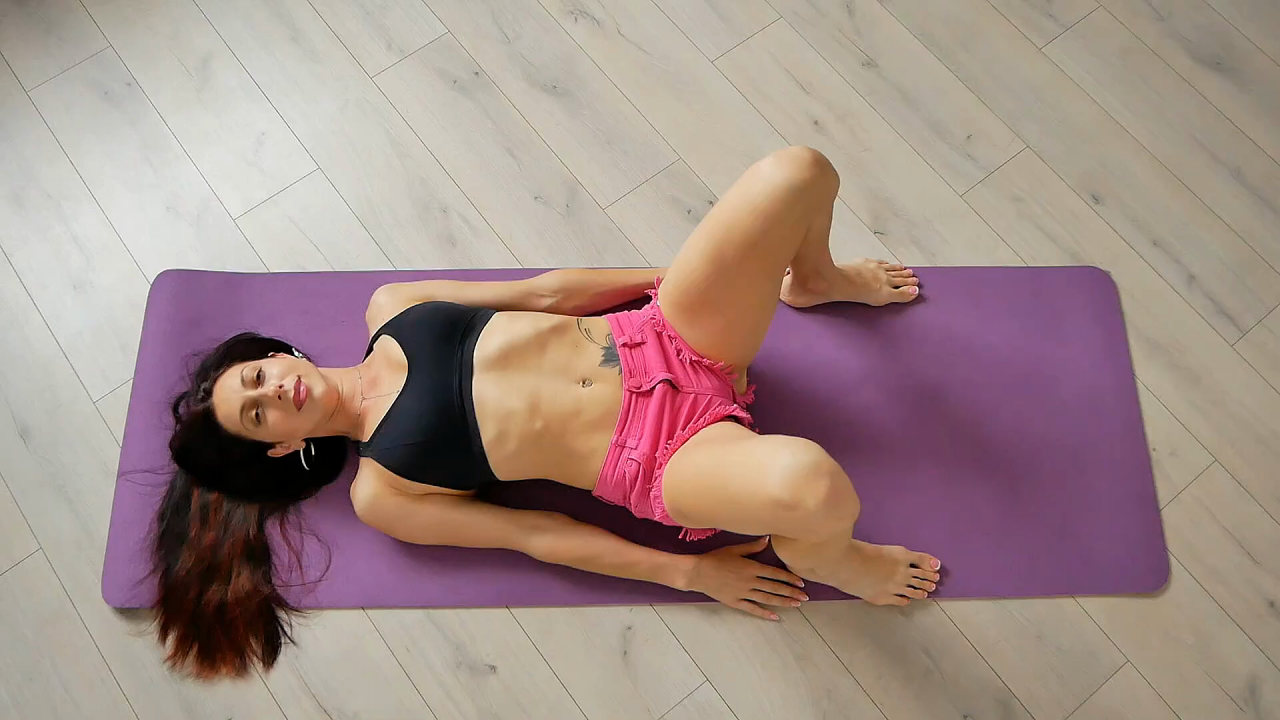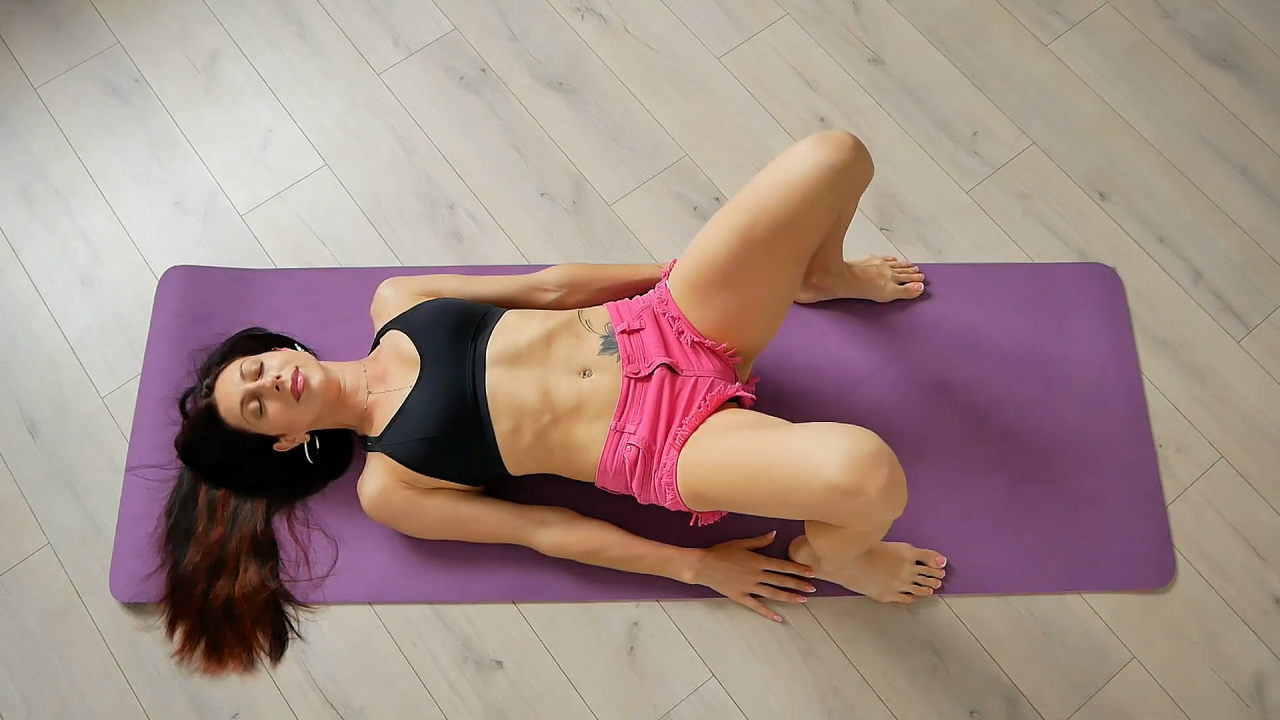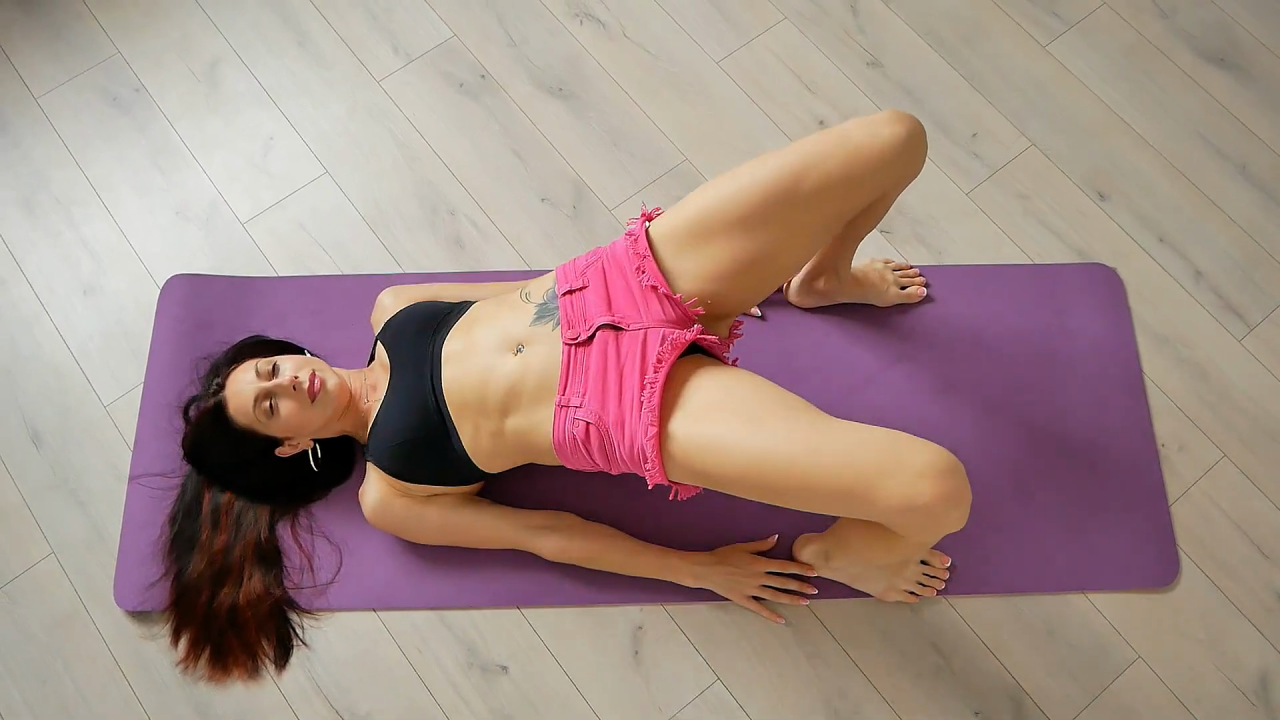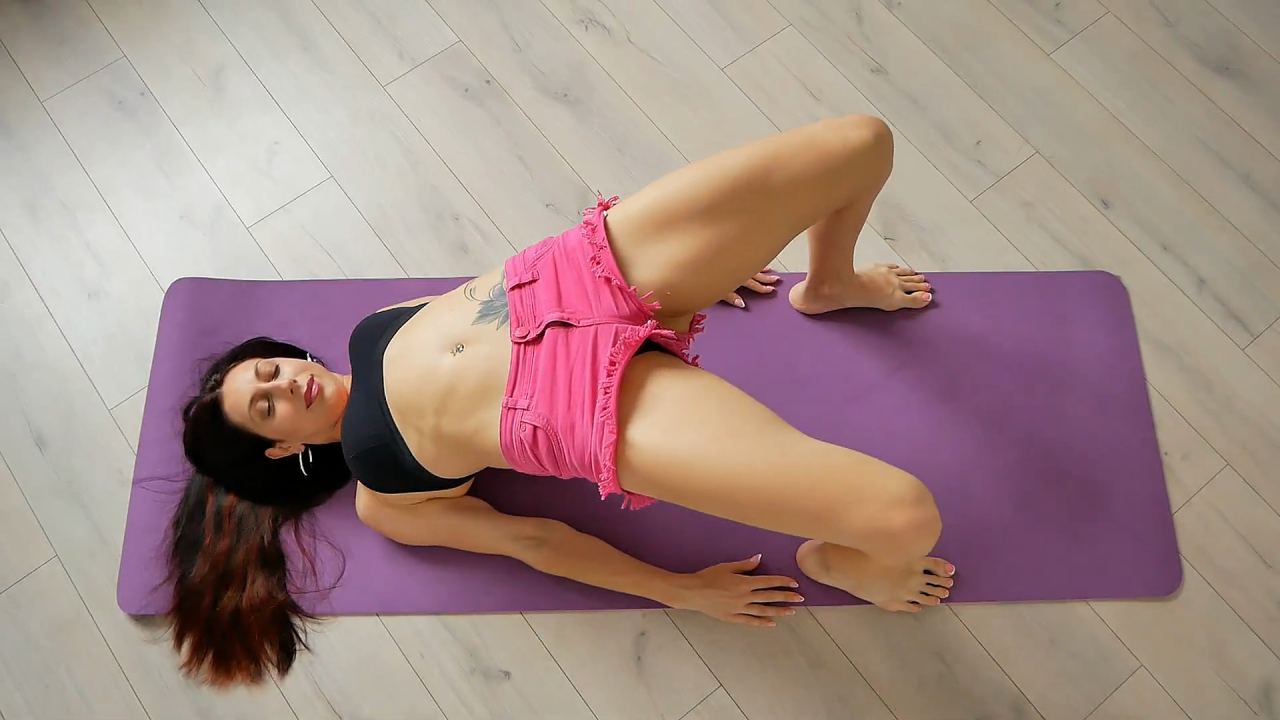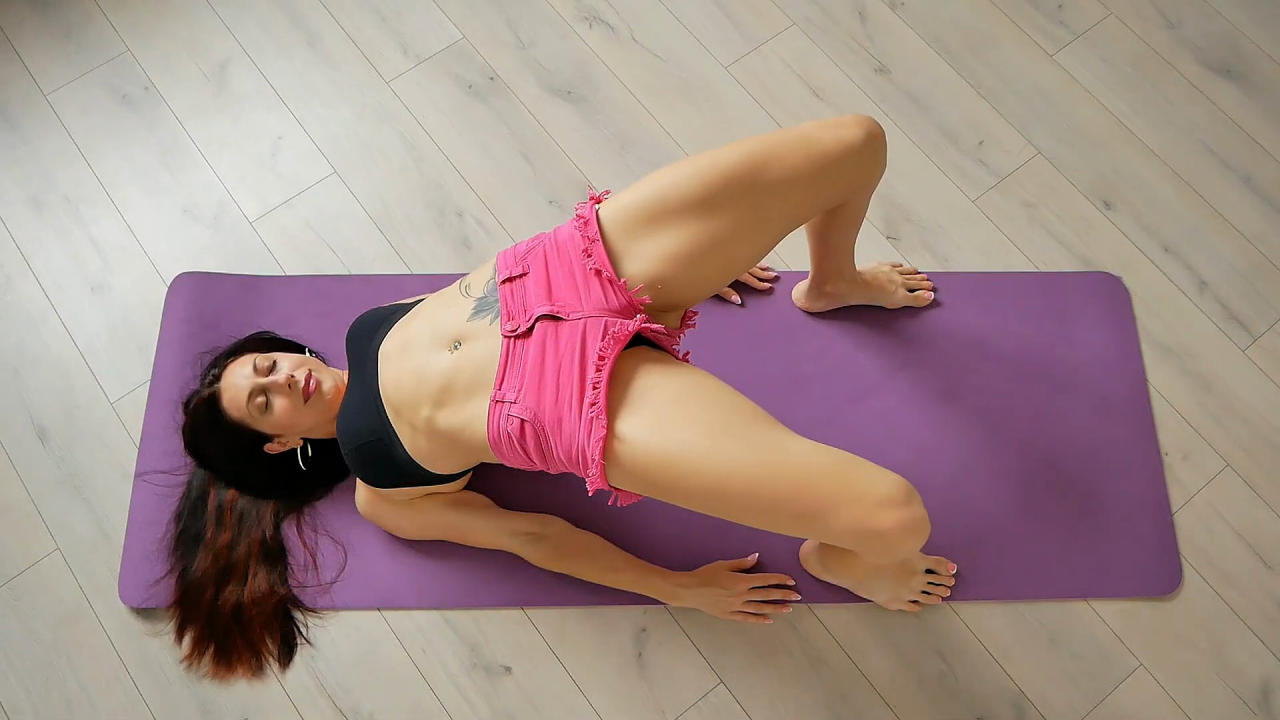
dt=1s
person 1, frame 1
left shoulder: (388, 311)
right shoulder: (379, 494)
left elbow: (542, 291)
right elbow: (536, 536)
left wrist: (679, 276)
right wrist: (689, 573)
left hip: (660, 343)
right hip: (664, 455)
left knee: (796, 172)
right knee: (806, 487)
left ankle: (815, 282)
right ankle: (822, 561)
person 1, frame 2
left shoulder: (393, 303)
right shoulder: (386, 487)
left elbow: (547, 287)
right elbow: (543, 530)
left wrist: (685, 269)
right wrist: (697, 567)
left hip: (668, 329)
right hip: (670, 440)
left knee: (833, 156)
right knee: (861, 474)
left ankle: (822, 277)
right ankle: (828, 558)
person 1, frame 3
left shoulder: (390, 311)
right shoulder: (386, 495)
right elbow: (549, 536)
left wrist: (731, 275)
right wrist: (704, 572)
right hip: (642, 401)
left knee: (896, 137)
right knee: (935, 490)
left ankle: (823, 279)
right ankle: (836, 556)
person 1, frame 4
left shoulder: (374, 330)
right shoulder: (380, 500)
right elbow: (531, 542)
left wrist: (693, 271)
right wrist: (690, 593)
right hip: (608, 400)
left knee: (862, 141)
right knee: (905, 518)
left ankle: (830, 285)
right ankle: (835, 562)
person 1, frame 5
left shoulder: (367, 328)
right shoulder: (381, 495)
left elbow: (483, 287)
right elbow: (527, 535)
left wrist: (689, 263)
right wrist: (682, 590)
right hip: (601, 396)
left knee: (857, 141)
right knee: (893, 517)
left ankle: (831, 282)
right ankle: (836, 560)
